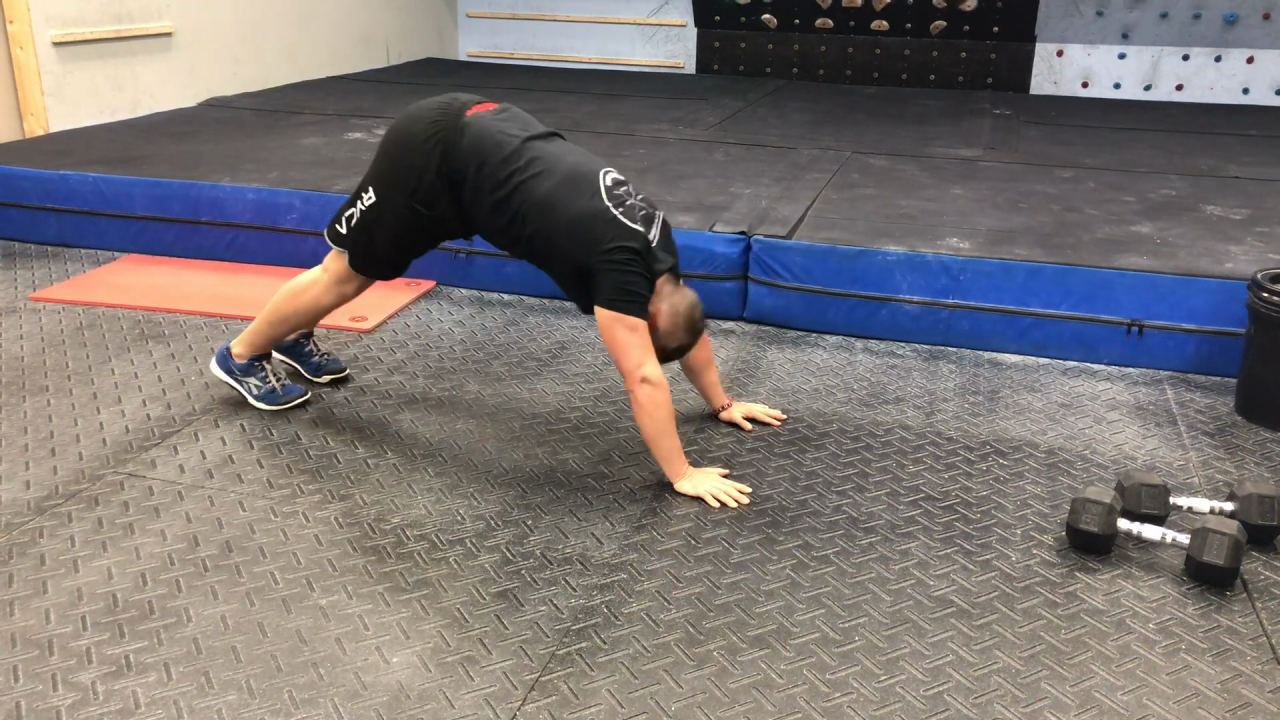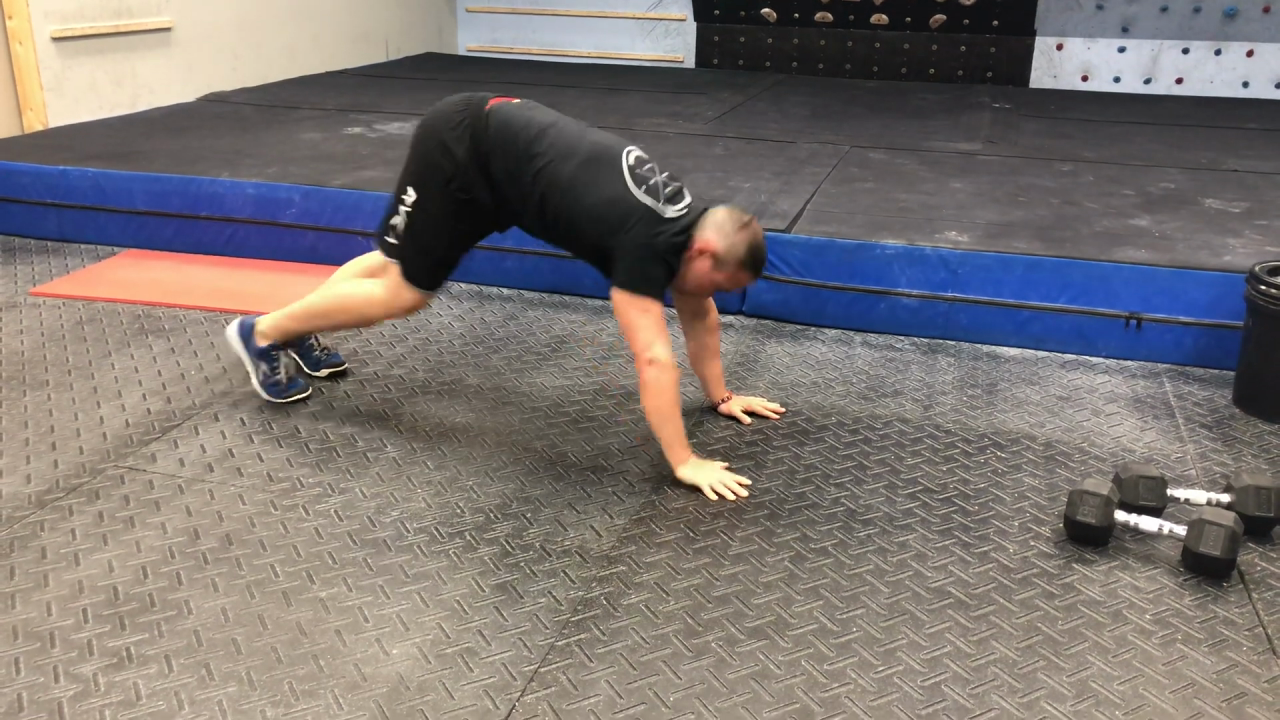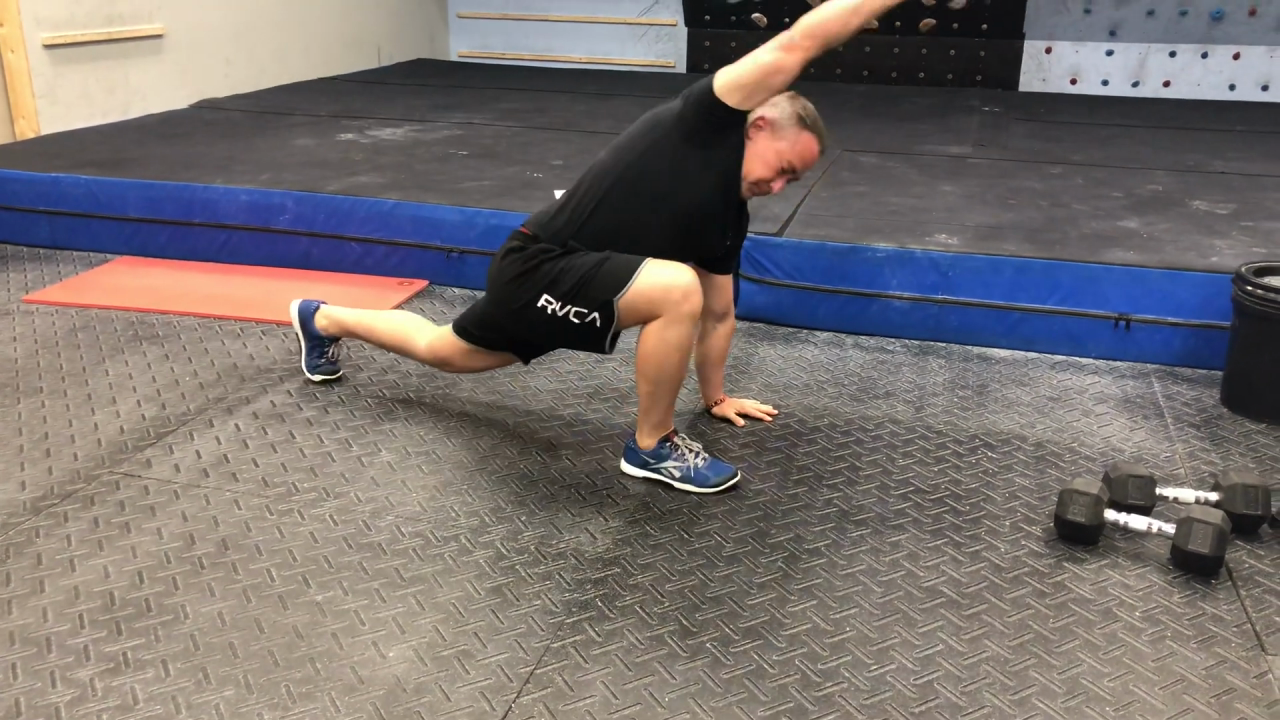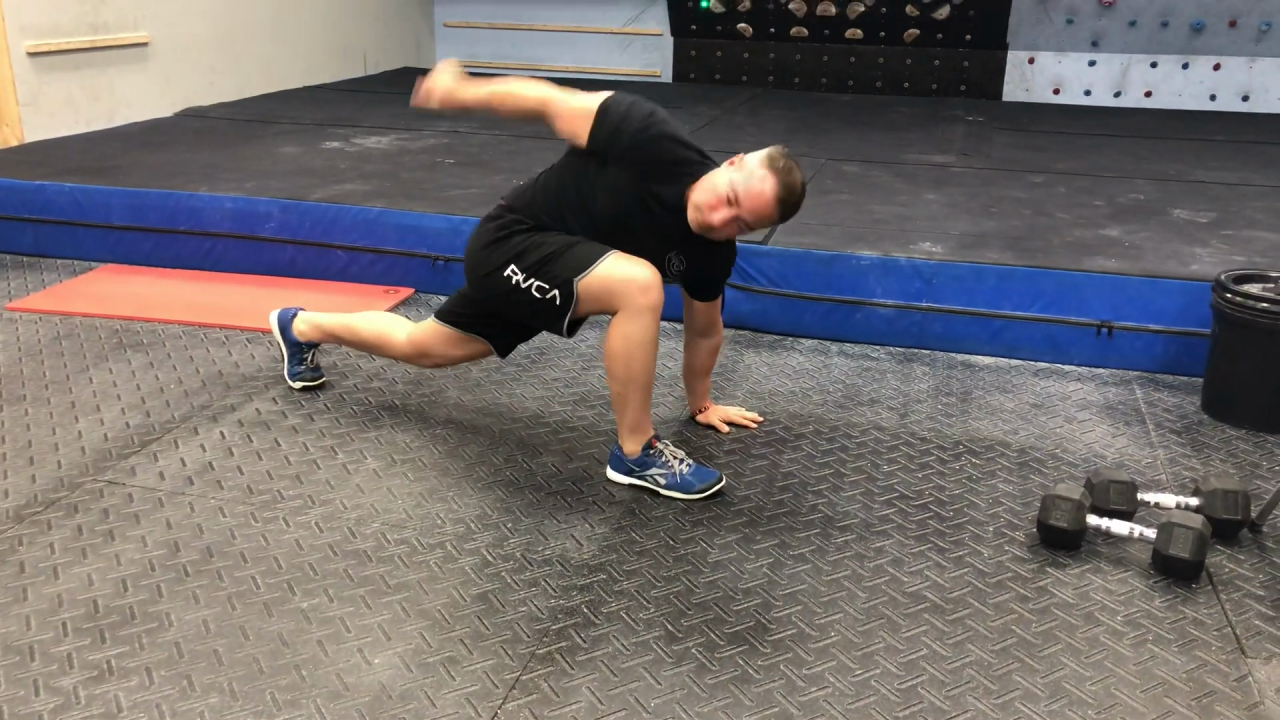
dt=1s
person 1, frame 1
left shoulder: (649, 241)
right shoulder: (622, 262)
left elbow: (685, 329)
right elbow: (643, 376)
left wrist: (721, 402)
right wrist: (681, 475)
left hip: (474, 134)
right hip: (436, 150)
left knee: (370, 258)
right knee: (350, 268)
left ankle: (294, 338)
right ankle: (242, 355)
person 1, frame 2
left shoulder: (689, 223)
right shoulder: (647, 238)
left elbow: (699, 314)
right elbow: (653, 357)
left wrist: (721, 395)
right wrist: (685, 462)
left hip: (495, 131)
right hip: (462, 146)
left knee: (399, 263)
right knee: (407, 290)
left ankle: (300, 332)
right ankle: (263, 333)
person 1, frame 3
left shoulder: (728, 217)
right shoulder: (702, 125)
left elbow: (719, 313)
left wrist: (715, 395)
left hip: (550, 281)
right hip: (536, 271)
left knee: (444, 351)
right knee: (674, 288)
left ankle: (321, 320)
right ankle: (650, 447)
person 1, frame 4
left shoulder: (713, 255)
right shoulder: (656, 147)
left elbow: (704, 330)
right elbow: (549, 100)
left wrist: (701, 402)
right wrist: (464, 92)
left hip: (553, 267)
right hip: (507, 244)
left knee: (420, 348)
right knee: (638, 285)
left ankle: (302, 328)
right ankle: (635, 454)
